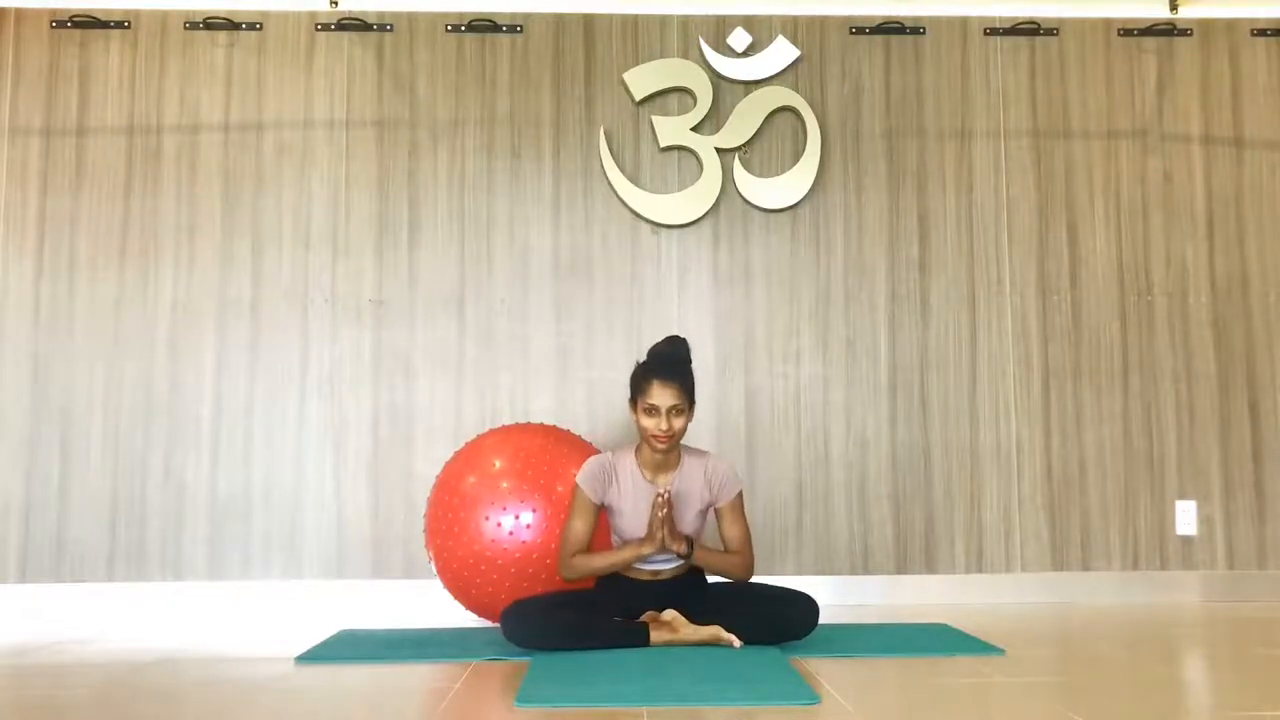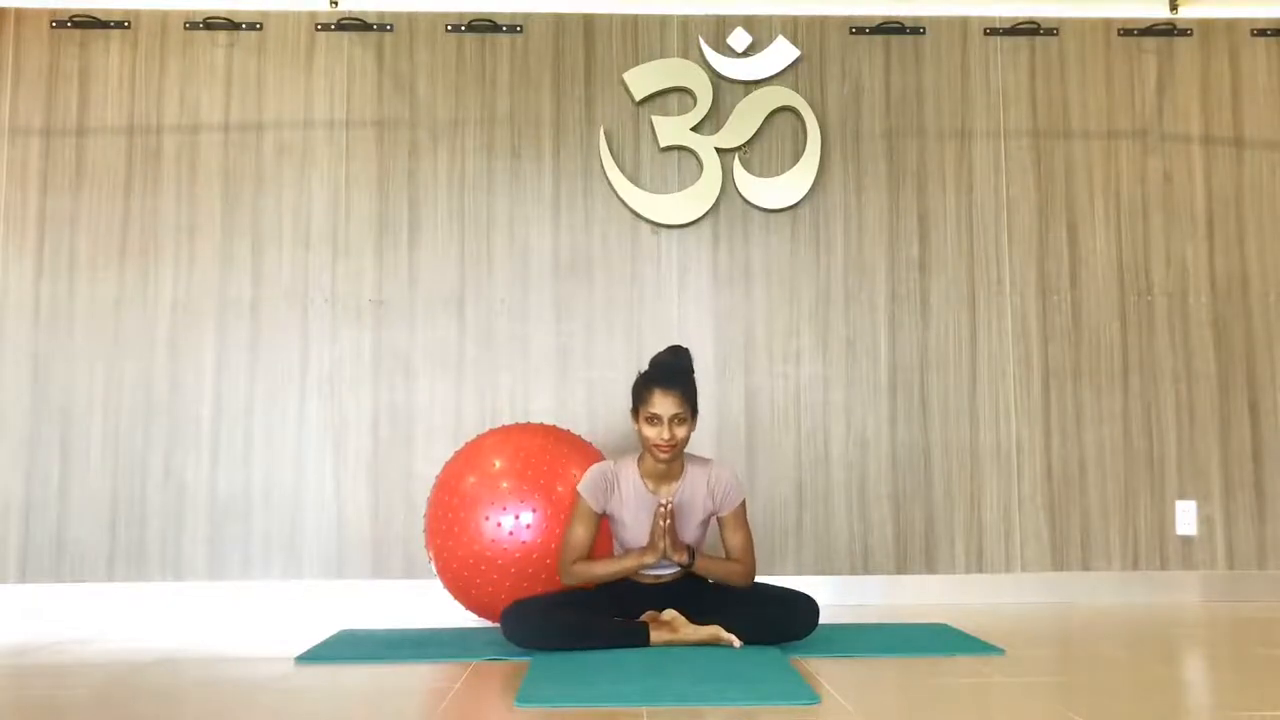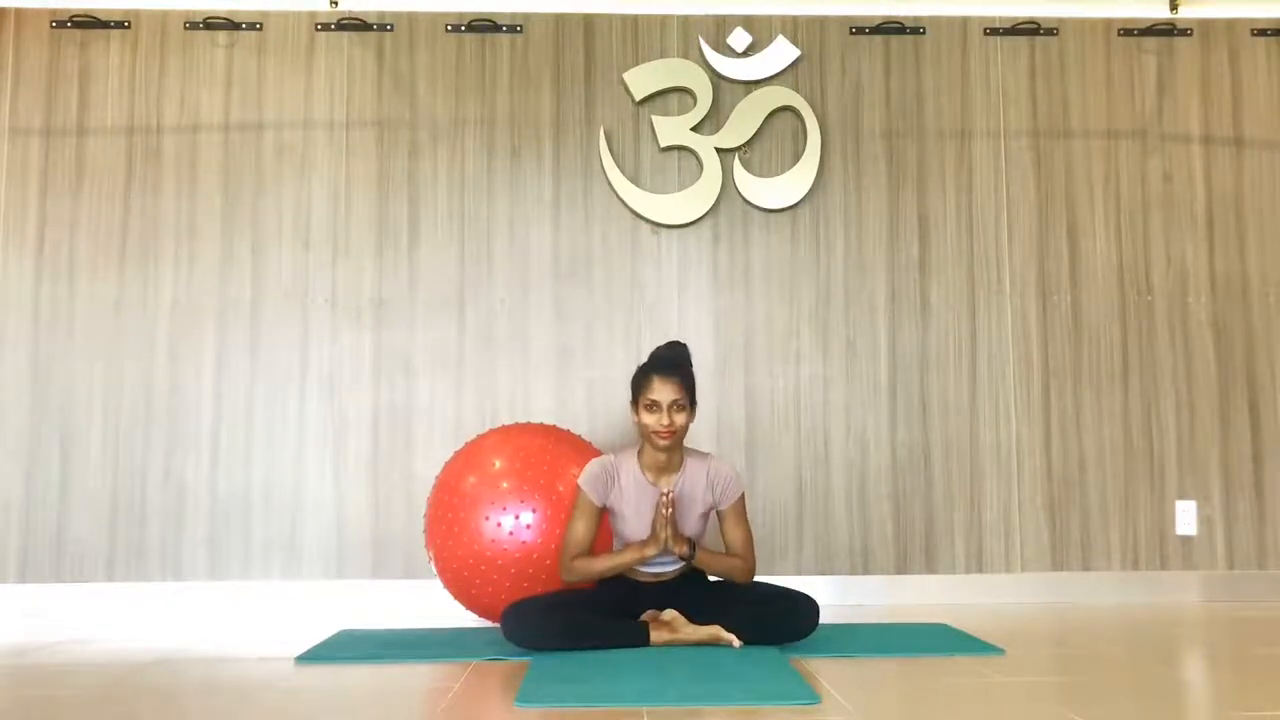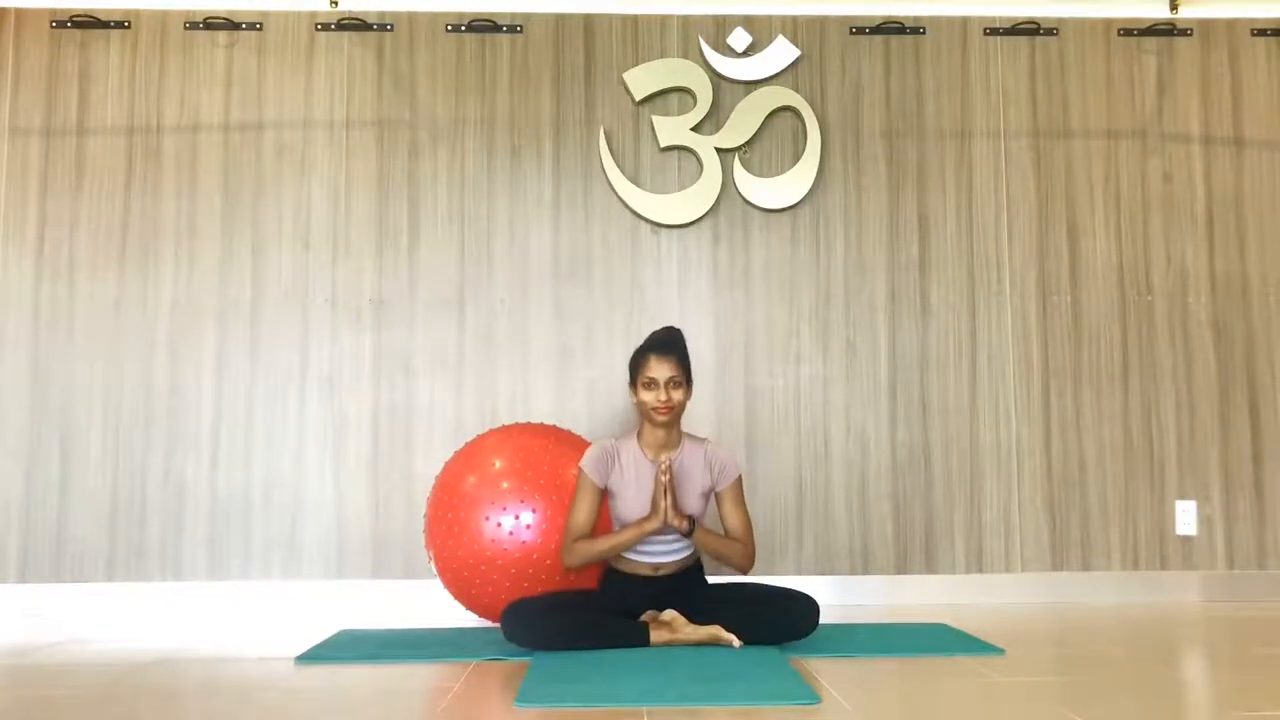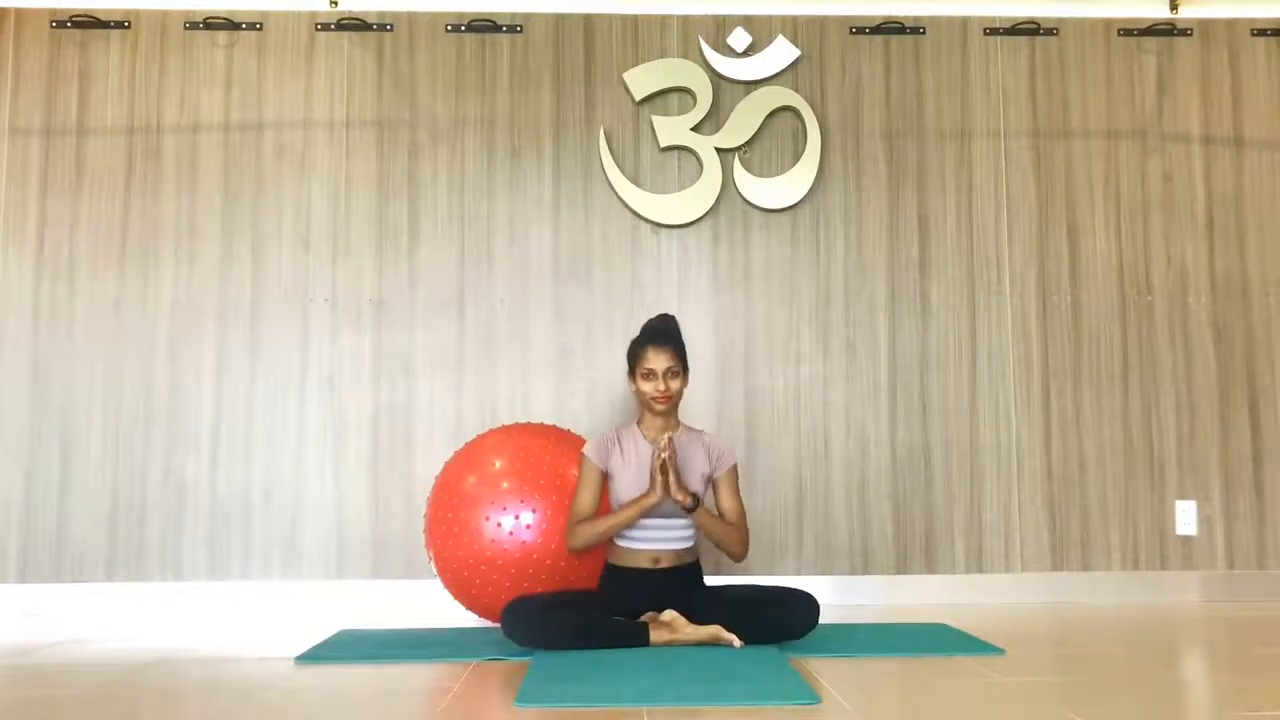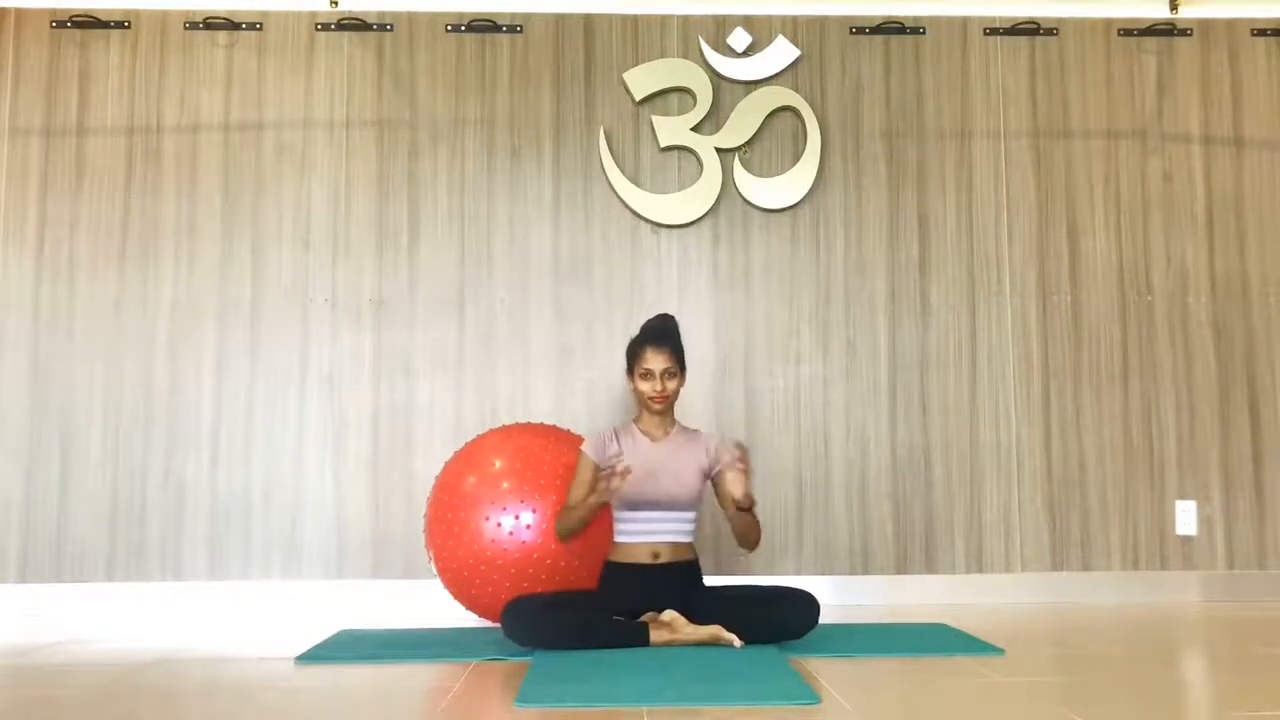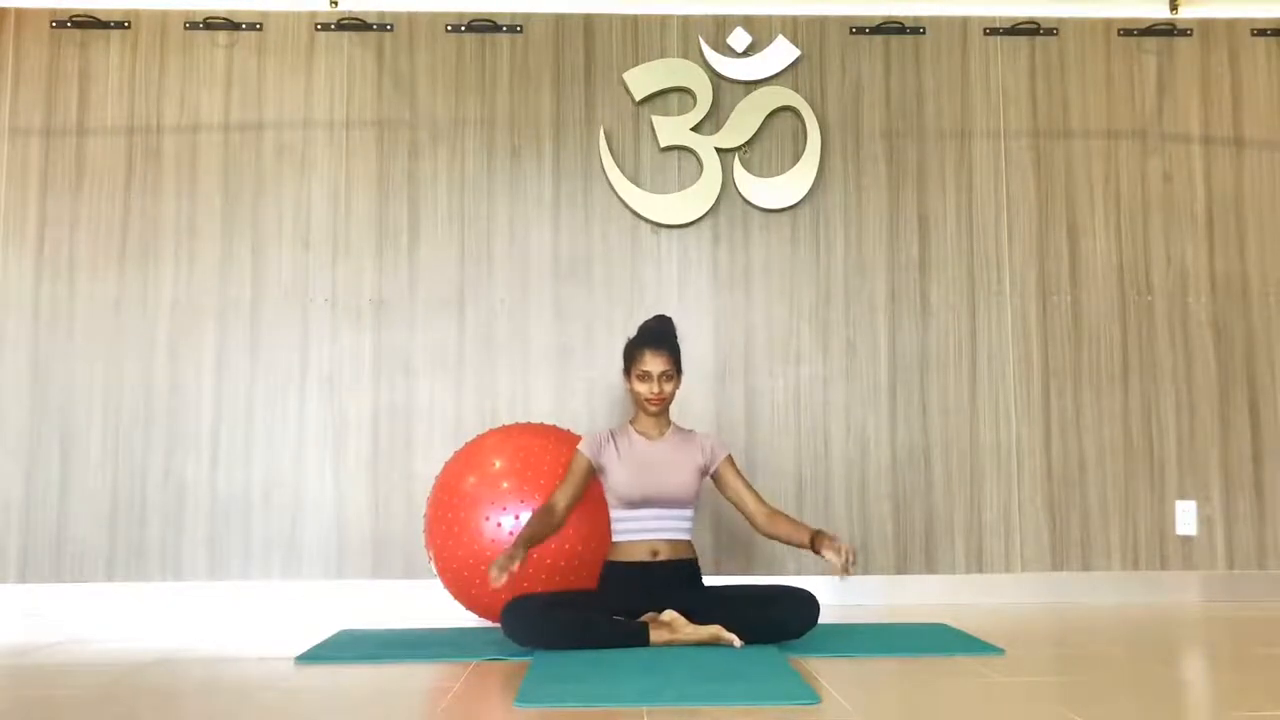
dt=0.3s
person 1, frame 1
left shoulder: (715, 472)
right shoulder: (601, 469)
left elbow: (743, 567)
right elbow: (569, 565)
left wrist: (682, 544)
right wrist: (644, 545)
left hip: (688, 592)
right hip: (620, 594)
left knee: (801, 610)
right knee: (518, 620)
left ankle: (637, 628)
right ankle: (670, 632)
person 1, frame 2
left shoulder: (719, 481)
right shoulder: (603, 478)
left elbow: (744, 573)
right elbow: (570, 570)
left wrist: (683, 554)
right wrist: (646, 555)
left hip: (690, 594)
right hip: (621, 595)
left knee: (801, 611)
right knee: (518, 621)
right ankle: (667, 632)
person 1, frame 3
left shoulder: (718, 475)
right shoulder: (603, 472)
left elbow: (744, 569)
right elbow: (571, 568)
left wrist: (684, 546)
right wrist: (647, 547)
left hip: (690, 592)
right hip: (621, 594)
left knee: (801, 611)
right knee: (519, 621)
left ankle: (644, 627)
right ankle: (668, 633)
person 1, frame 4
left shoulder: (714, 459)
right shoulder: (604, 457)
left elbow: (744, 558)
right elbow: (573, 554)
left wrist: (683, 521)
right wrist: (651, 521)
left hip: (688, 590)
right hip: (621, 591)
left knee: (802, 611)
right knee: (518, 619)
right ankle: (668, 633)
person 1, frame 5
left shoulder: (712, 449)
right shoulder: (605, 446)
left elbow: (738, 547)
right elbow: (576, 538)
left wrist: (685, 497)
right wrist: (651, 495)
left hip: (687, 589)
right hip: (620, 589)
left knee: (801, 609)
right knee: (519, 617)
left ankle: (648, 626)
right ankle: (669, 632)
person 1, frame 6
left shoulder: (707, 447)
right shoulder: (603, 445)
left elbow: (748, 541)
right elbow: (565, 528)
left wrist: (742, 500)
right wrist: (599, 496)
left hip: (686, 587)
right hip: (620, 586)
left knee: (801, 608)
right knee: (518, 616)
left ankle: (638, 628)
right ankle: (667, 633)
person 1, frame 7
left shoulder: (703, 447)
right shoulder: (601, 445)
left elbow: (762, 516)
right elbow: (555, 508)
left wrist: (816, 538)
right wrist: (520, 546)
left hip: (686, 587)
right hip: (621, 587)
left knee: (802, 606)
right knee: (520, 616)
left ankle: (631, 630)
right ankle: (668, 633)
